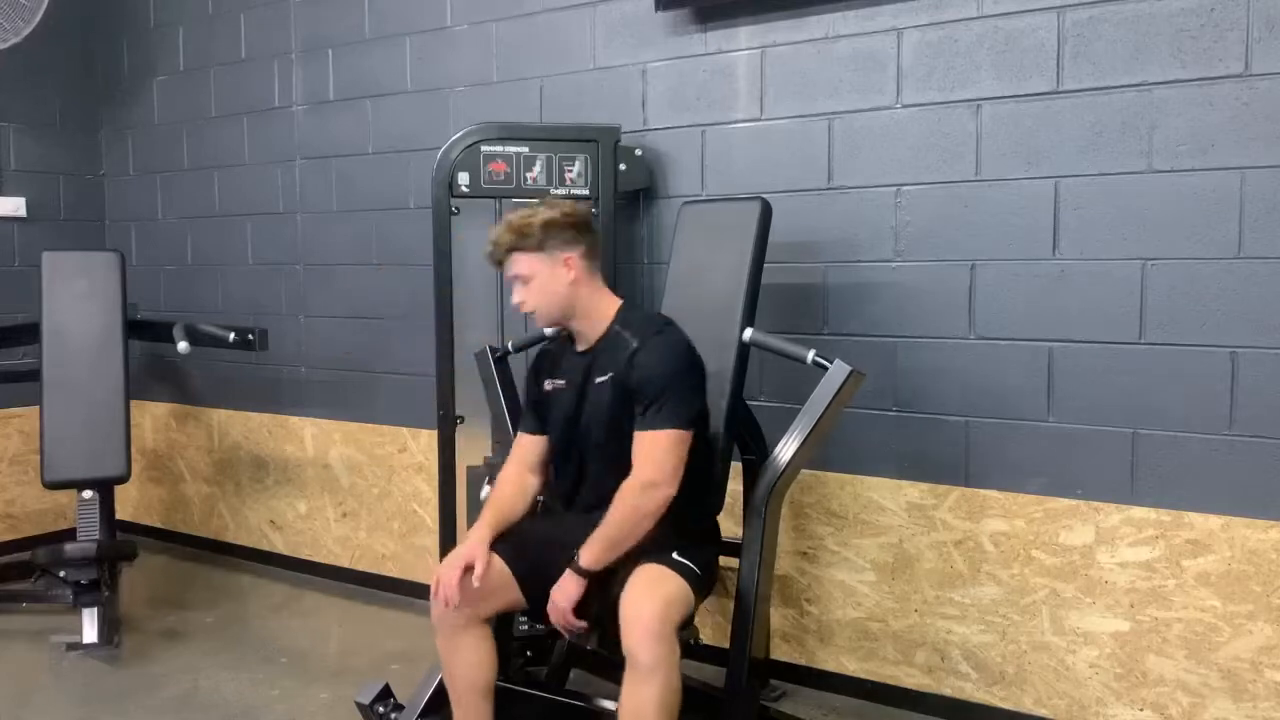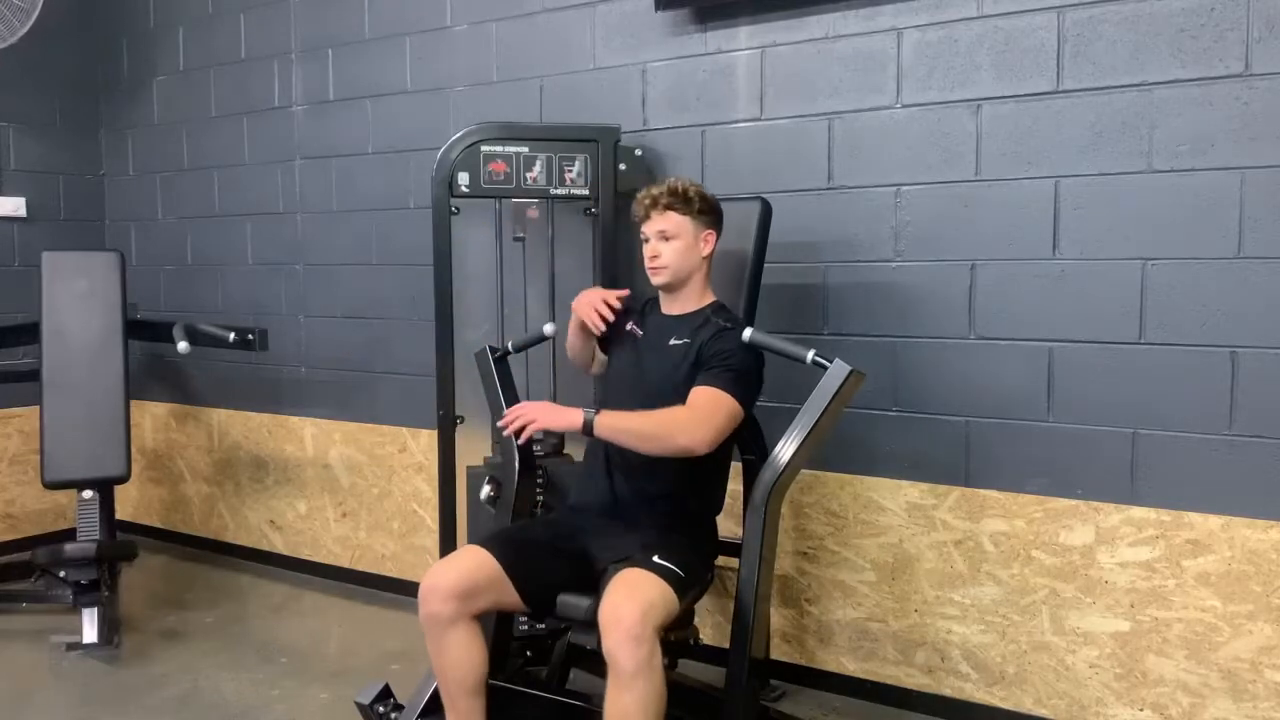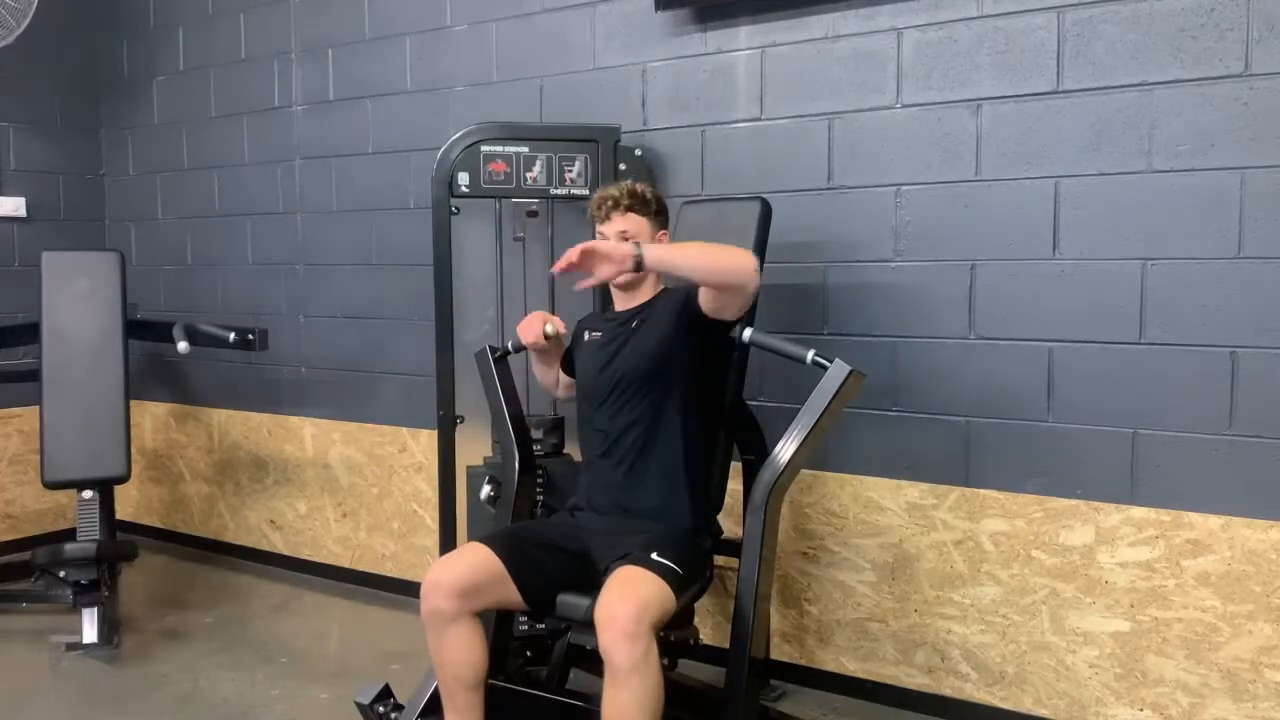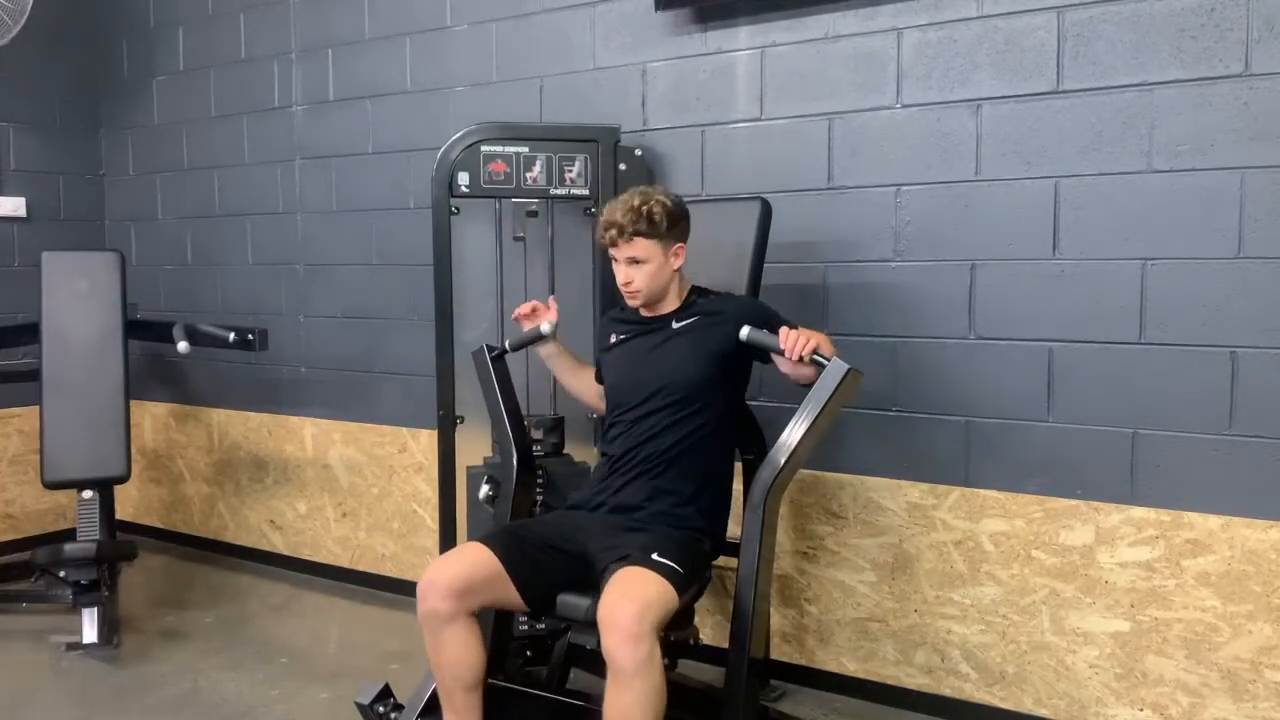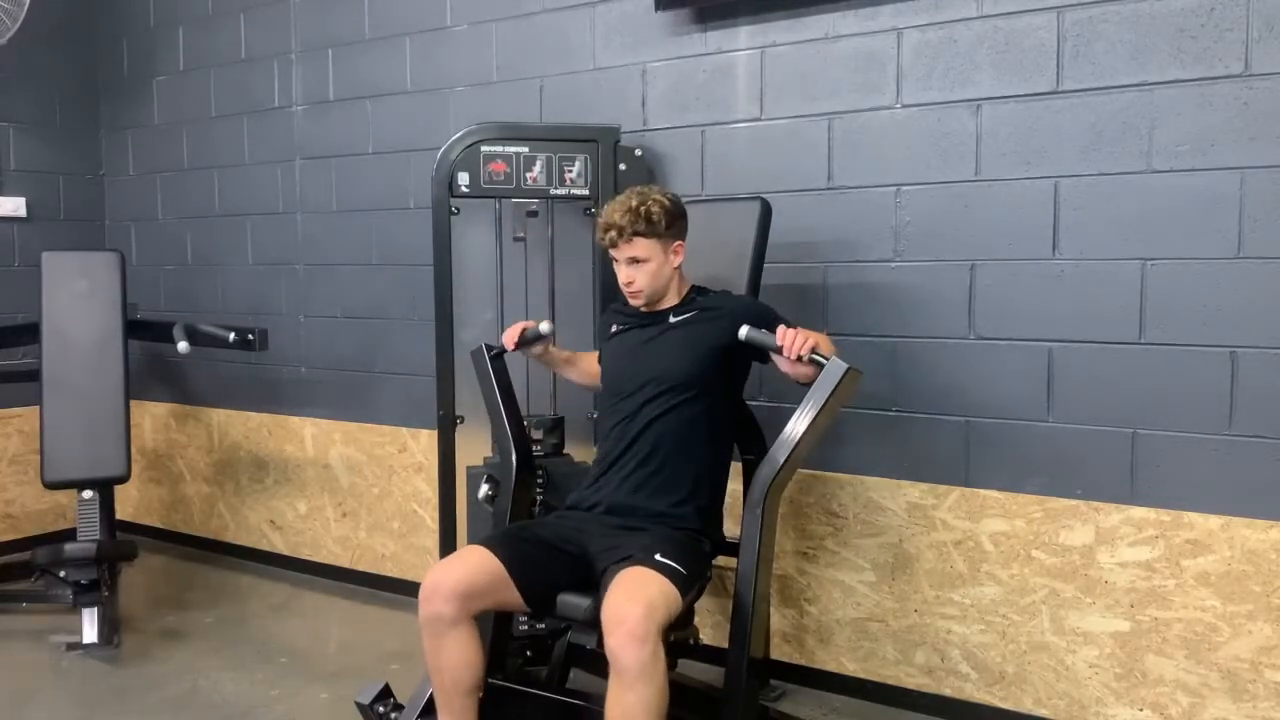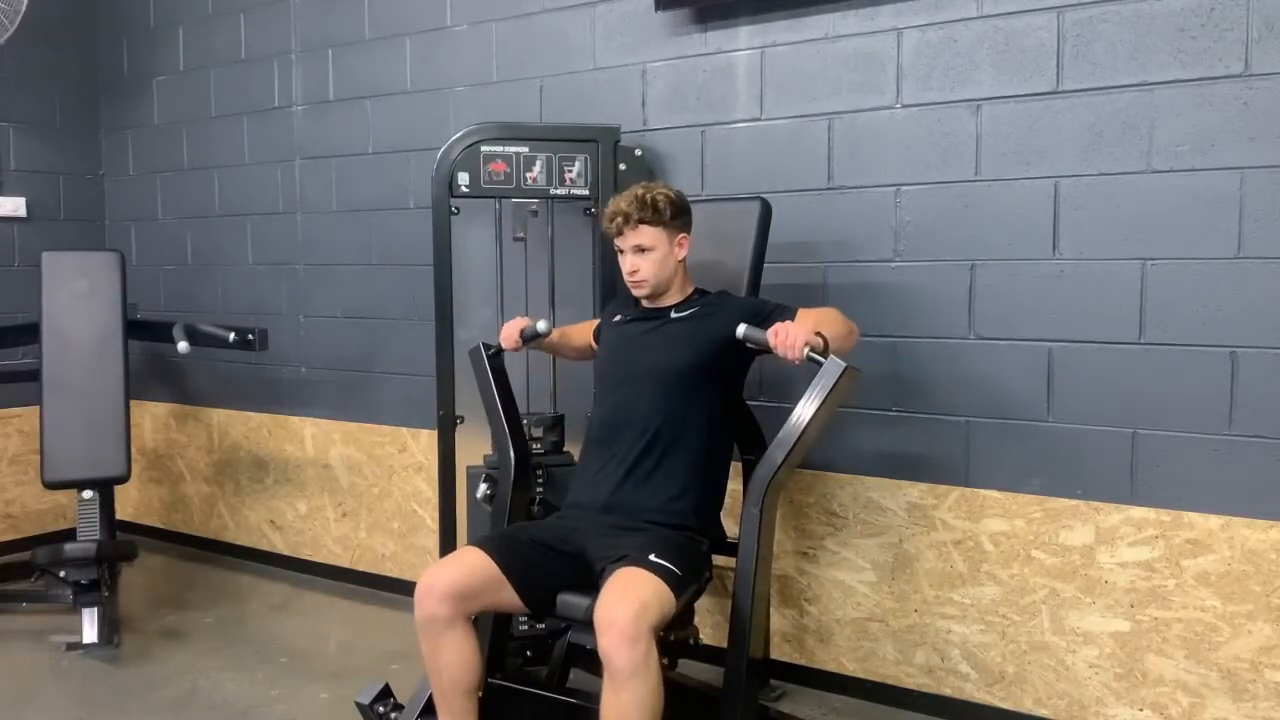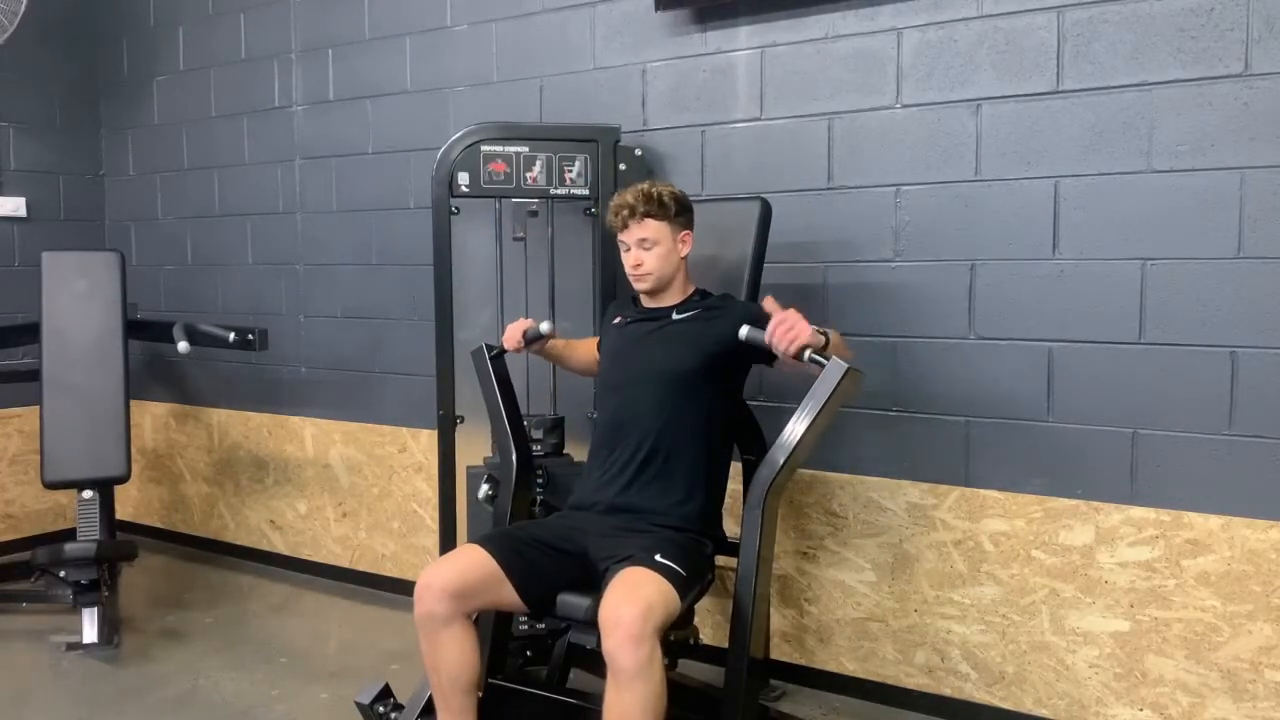
dt=0.7s
person 1, frame 1
left shoulder: (657, 350)
right shoulder: (549, 360)
left elbow: (654, 485)
right elbow: (525, 468)
left wrist: (579, 572)
right wrist: (479, 534)
left hip: (668, 531)
right hip: (575, 525)
left knee: (644, 620)
right knee: (456, 592)
person 1, frame 2
left shoulder: (728, 341)
right shoulder: (634, 315)
left elbow: (696, 432)
right elbow: (586, 359)
left wrist: (579, 419)
right wrist: (581, 312)
left hip: (666, 533)
right hip: (585, 517)
left knee: (625, 623)
right knee: (441, 590)
person 1, frame 3
left shoulder: (685, 313)
right shoulder: (591, 328)
left elbow: (744, 270)
right elbow: (563, 385)
left wrist: (632, 260)
right wrist: (542, 346)
left hip: (666, 530)
right hip: (584, 520)
left knee: (621, 619)
right knee: (443, 587)
person 1, frame 4
left shoulder: (728, 318)
right shoulder: (614, 325)
left elbow: (818, 362)
left wrist: (807, 351)
right wrist: (547, 345)
left hip: (669, 530)
right hip: (586, 517)
left knee: (625, 621)
right knee: (440, 586)
person 1, frame 5
left shoulder: (726, 315)
right shoulder: (616, 319)
left elbow: (816, 356)
left wrist: (806, 351)
right wrist: (543, 353)
left hip: (666, 530)
right hip: (583, 518)
left knee: (628, 622)
right knee: (441, 591)
person 1, frame 6
left shoulder: (723, 316)
right shoulder: (620, 314)
left elbow: (842, 329)
left wrist: (808, 335)
right wrist: (538, 337)
left hip: (662, 532)
right hip: (578, 520)
left knee: (620, 623)
right knee: (437, 593)
person 1, frame 7
left shoulder: (724, 319)
right shoulder: (620, 315)
left elbow: (836, 354)
left wrist: (810, 336)
right wrist: (543, 344)
left hip: (665, 533)
right hip: (582, 519)
left knee: (626, 623)
right knee: (437, 590)
